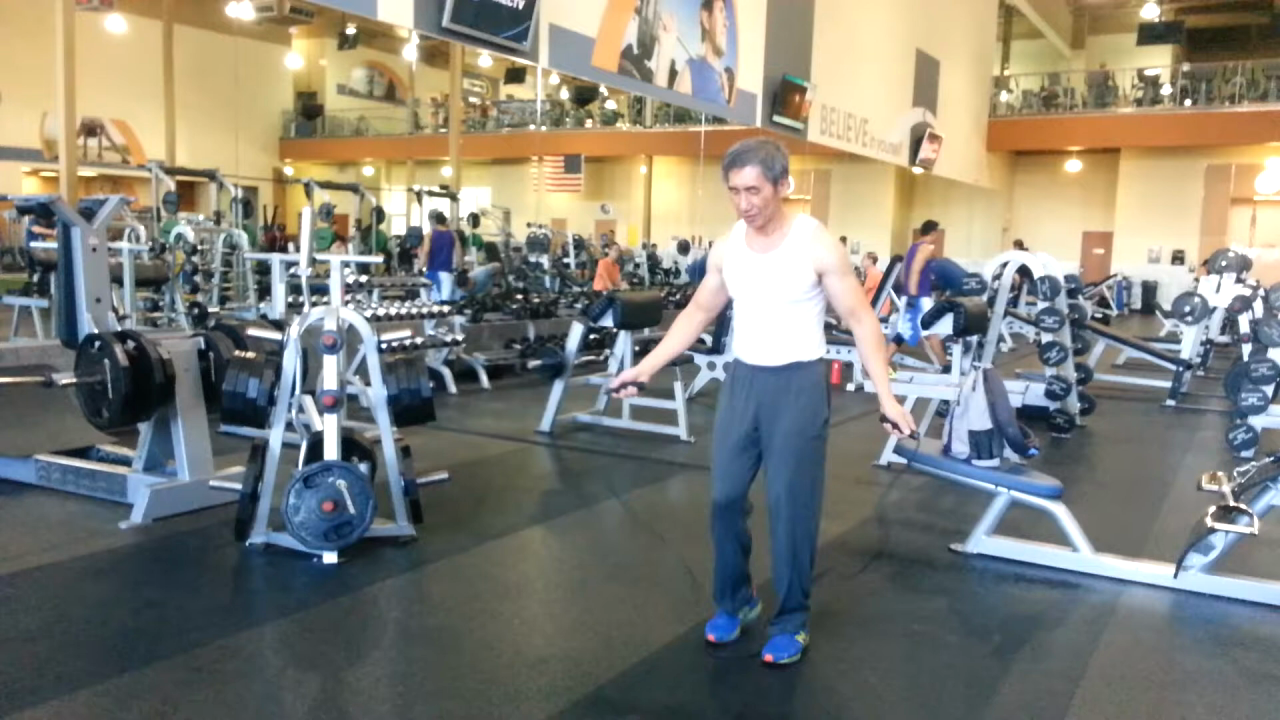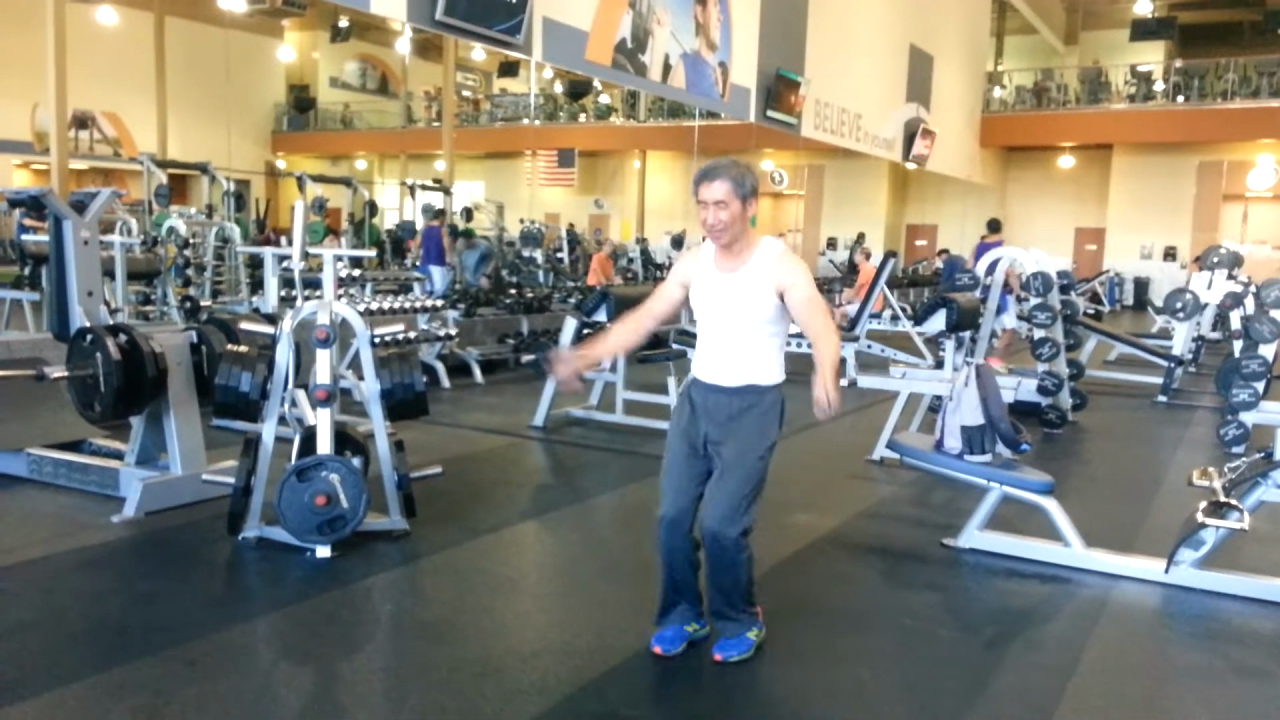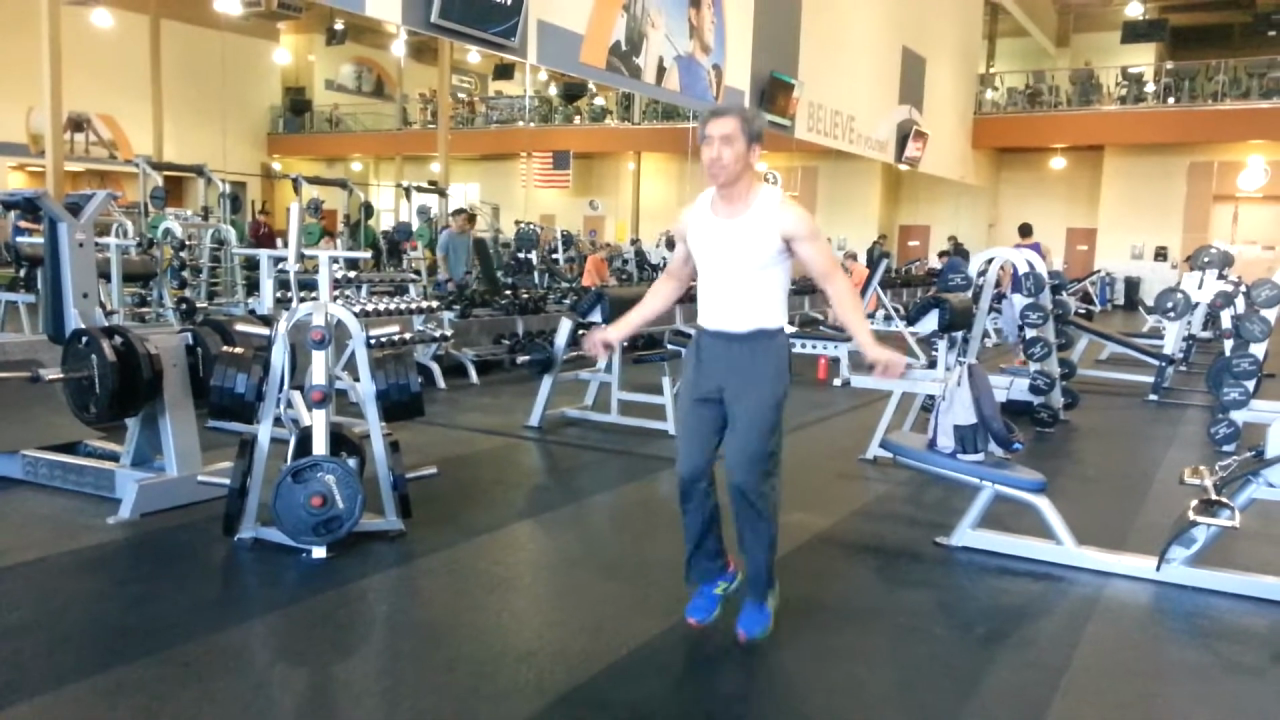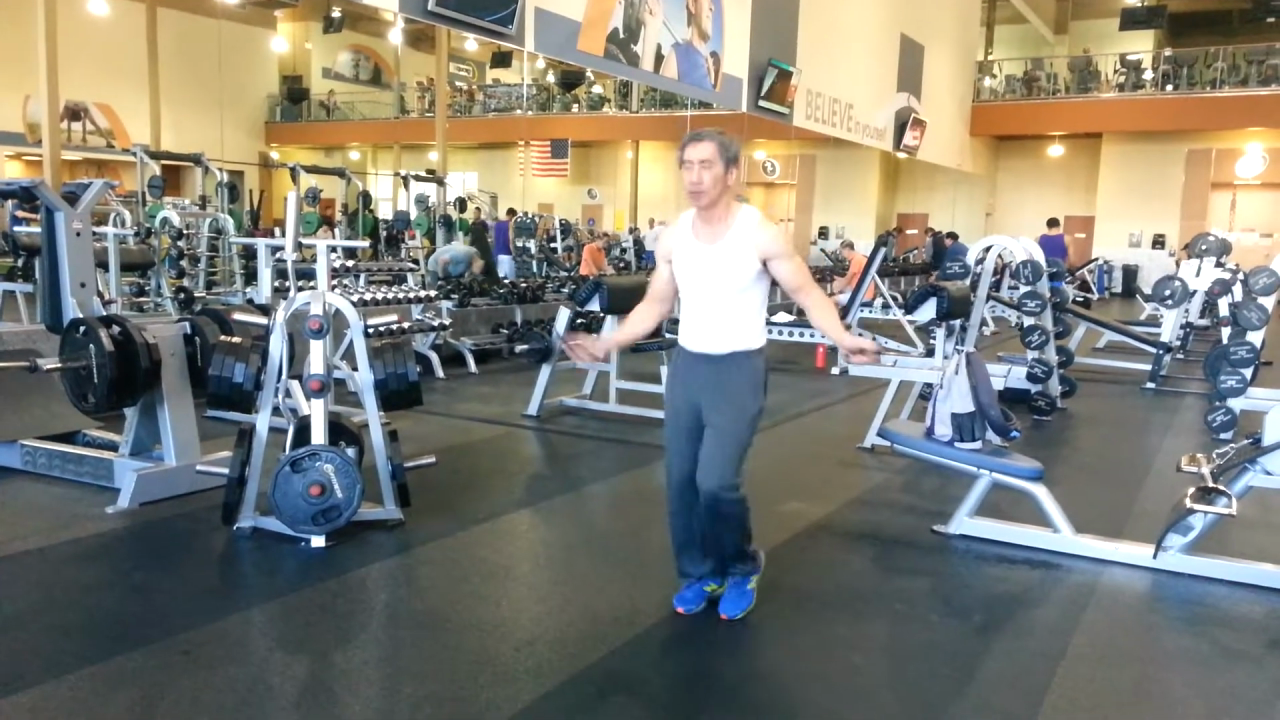
dt=1s
person 1, frame 1
left shoulder: (818, 245)
right shoulder: (726, 247)
left elbow: (860, 319)
right elbow: (698, 313)
left wrist: (886, 396)
right wrist: (647, 366)
left hip: (798, 384)
right hip: (742, 380)
left knee: (792, 508)
right knee: (726, 499)
left ankle: (790, 622)
right ankle: (734, 601)
person 1, frame 2
left shoulder: (783, 266)
right shoulder: (693, 261)
left elbow: (821, 330)
right elbow: (647, 317)
left wrist: (826, 374)
right wrist: (588, 354)
left hip: (753, 405)
right hip: (698, 398)
left knee: (720, 524)
right knee: (672, 516)
left ankle: (741, 621)
right ankle: (684, 613)
person 1, frame 3
left shoulder: (785, 214)
right shoulder: (691, 217)
left elbow: (832, 280)
right elbow: (671, 283)
left wrist: (867, 345)
right wrist: (619, 330)
left hip: (761, 353)
right hip: (706, 351)
left knee: (747, 475)
right knee: (691, 470)
left ankle: (759, 590)
right ankle: (710, 572)
person 1, frame 4
left shoulder: (760, 235)
right shoulder: (672, 238)
left elbow: (806, 294)
right elbow: (655, 303)
left wrist: (843, 338)
right wrist: (606, 340)
left hip: (738, 369)
right hip: (687, 366)
left knee: (715, 483)
right knee: (684, 479)
left ankle: (742, 568)
right ankle: (699, 570)
